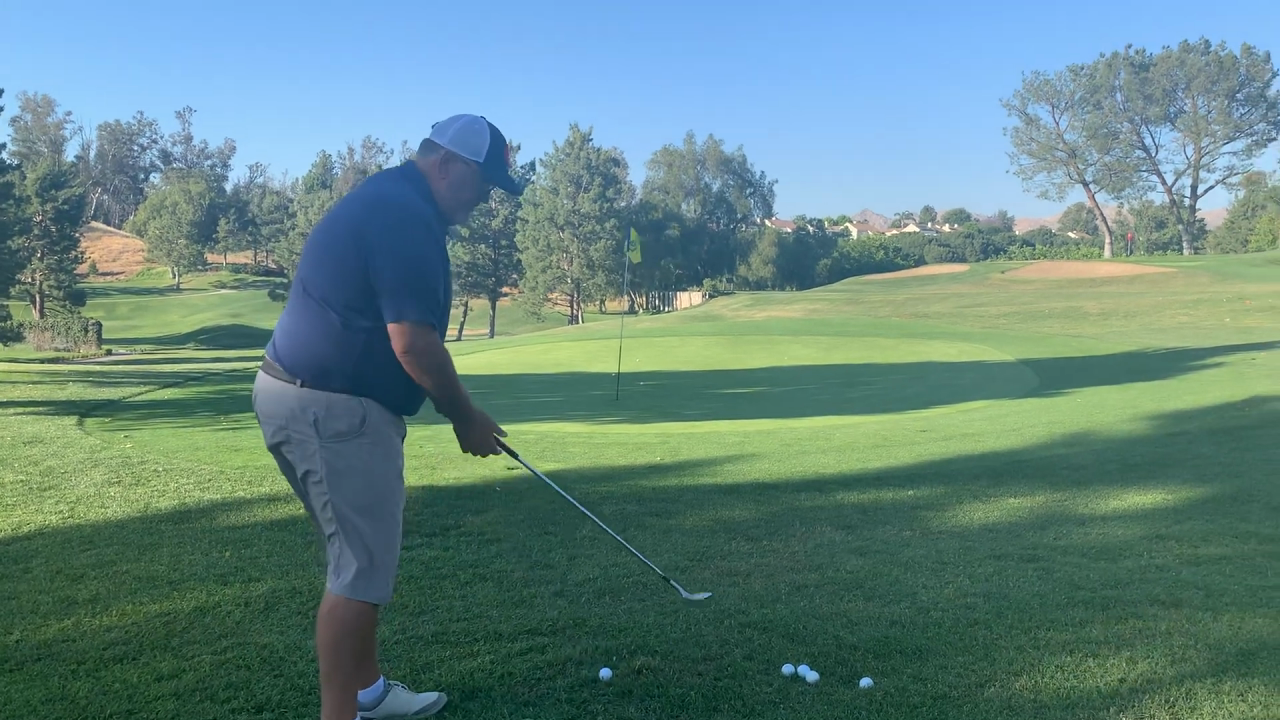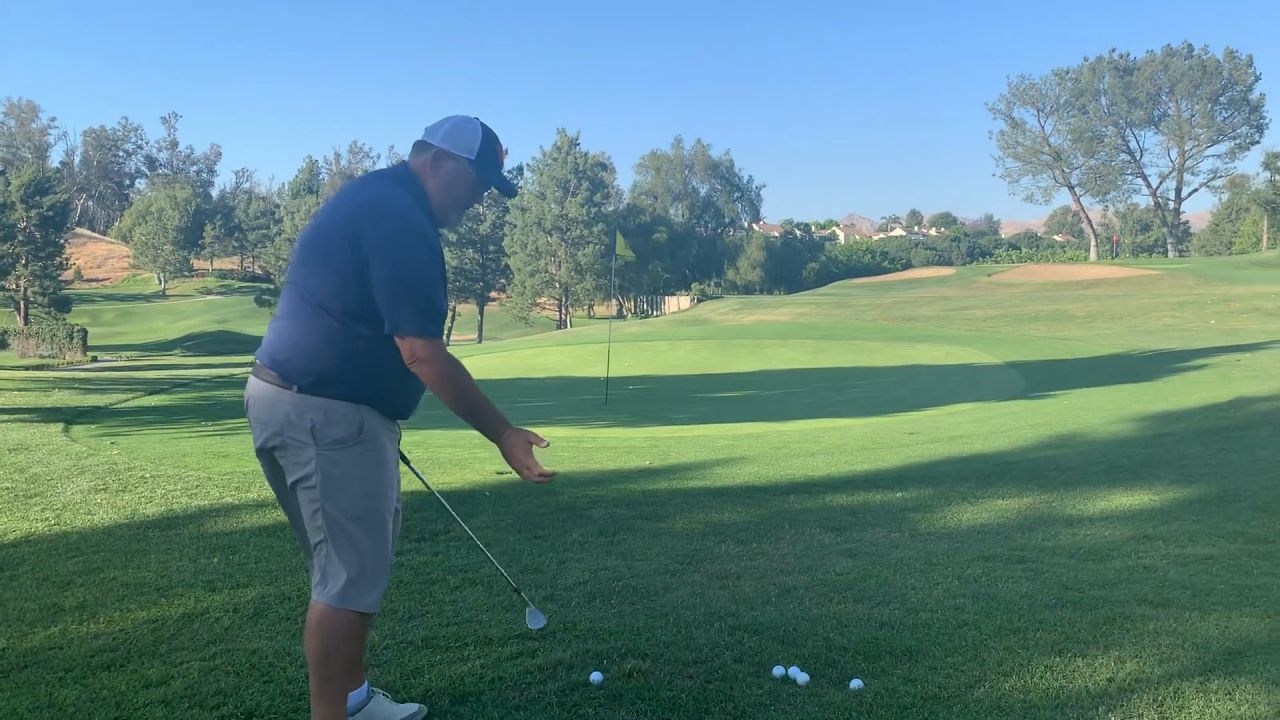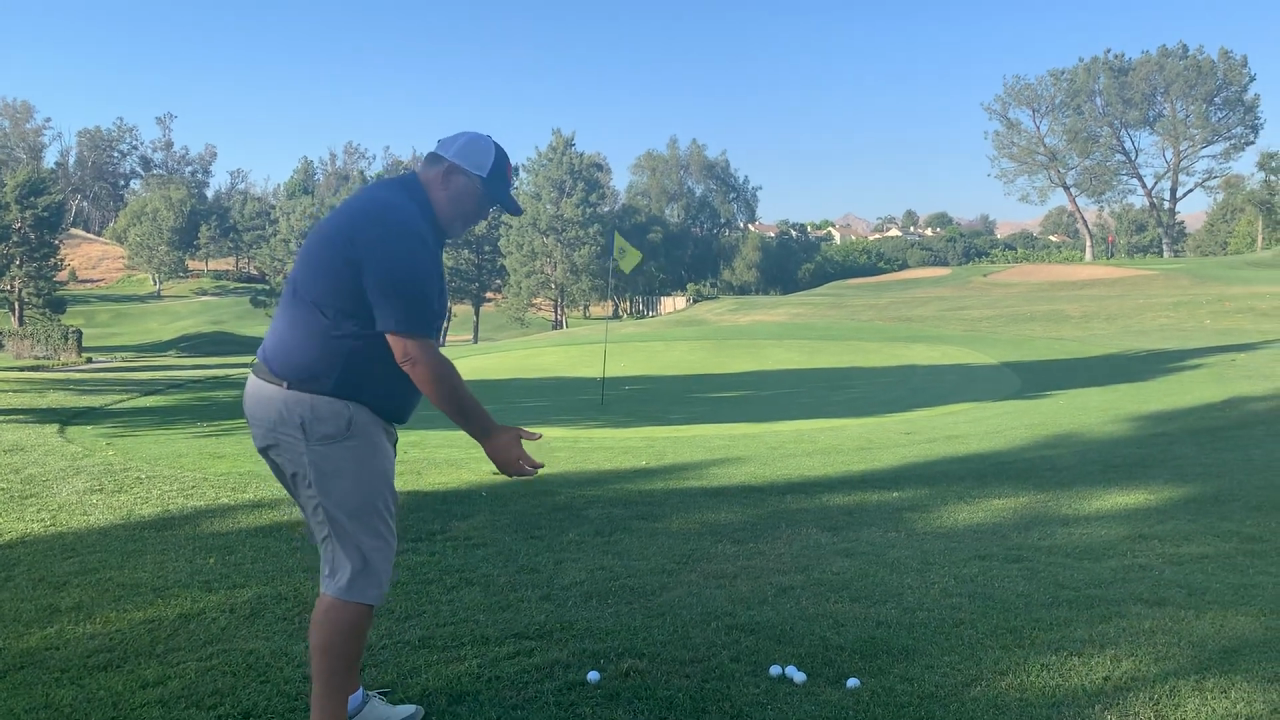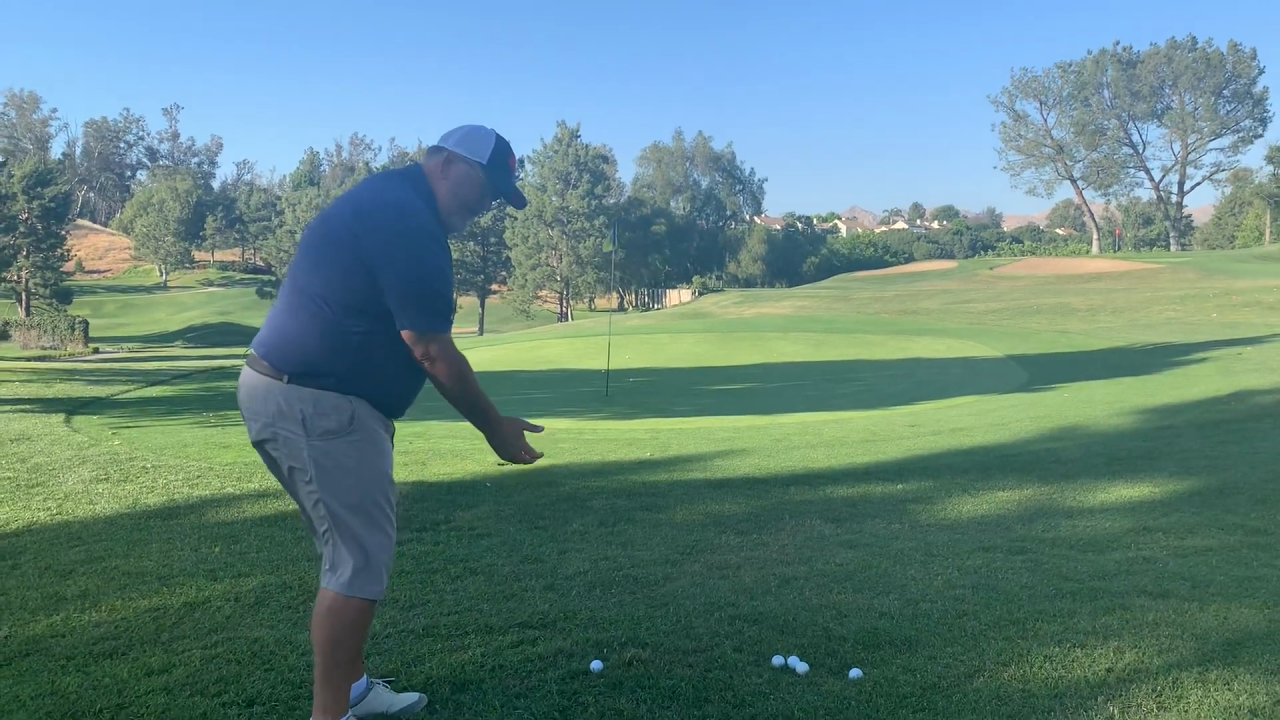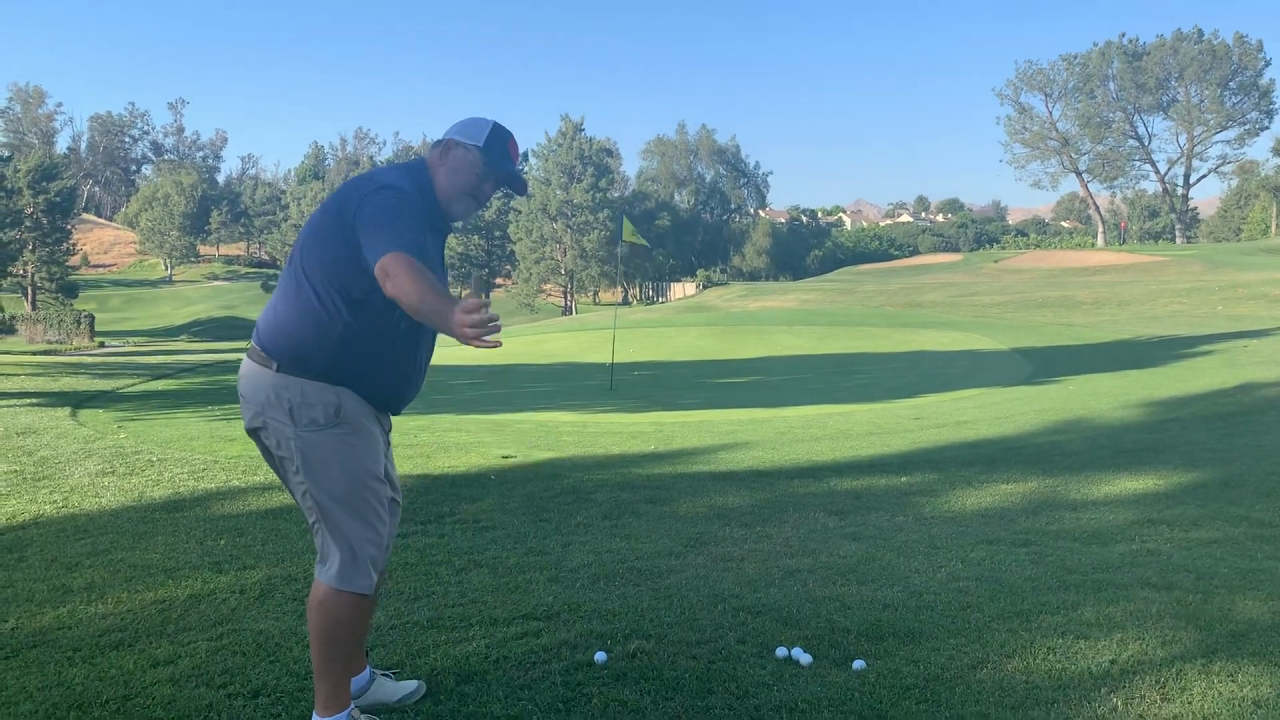
dt=0.4s
person 1, frame 1
left shoulder: (392, 202)
right shoulder: (406, 217)
left elbow: (411, 332)
right elbow: (414, 345)
left wrist: (457, 408)
right wrist: (468, 420)
left hip: (328, 397)
right hip: (328, 406)
left knee: (368, 556)
right knee: (361, 565)
person 1, frame 2
left shoulder: (378, 199)
right shoulder: (398, 220)
right elbow: (423, 356)
right wrist: (505, 436)
left hip: (311, 400)
right hip: (323, 411)
left knee: (354, 561)
right knee: (349, 572)
person 1, frame 3
left shoulder: (389, 211)
right shoulder: (399, 226)
right elbow: (415, 355)
right wrist: (490, 434)
left hip: (317, 403)
right hip: (319, 410)
left knee: (356, 558)
right knee: (356, 568)
person 1, frame 4
left shoulder: (389, 202)
right shoulder: (406, 221)
right elbow: (432, 352)
right wrist: (499, 429)
left hip: (308, 393)
right hip: (314, 402)
left knee: (361, 547)
right knee: (359, 559)
person 1, frame 5
left shoulder: (427, 222)
right shoulder: (390, 194)
right elbow: (398, 274)
right wrist: (451, 315)
left hip: (346, 394)
right hip: (308, 393)
left knee: (373, 537)
right knee: (351, 550)
